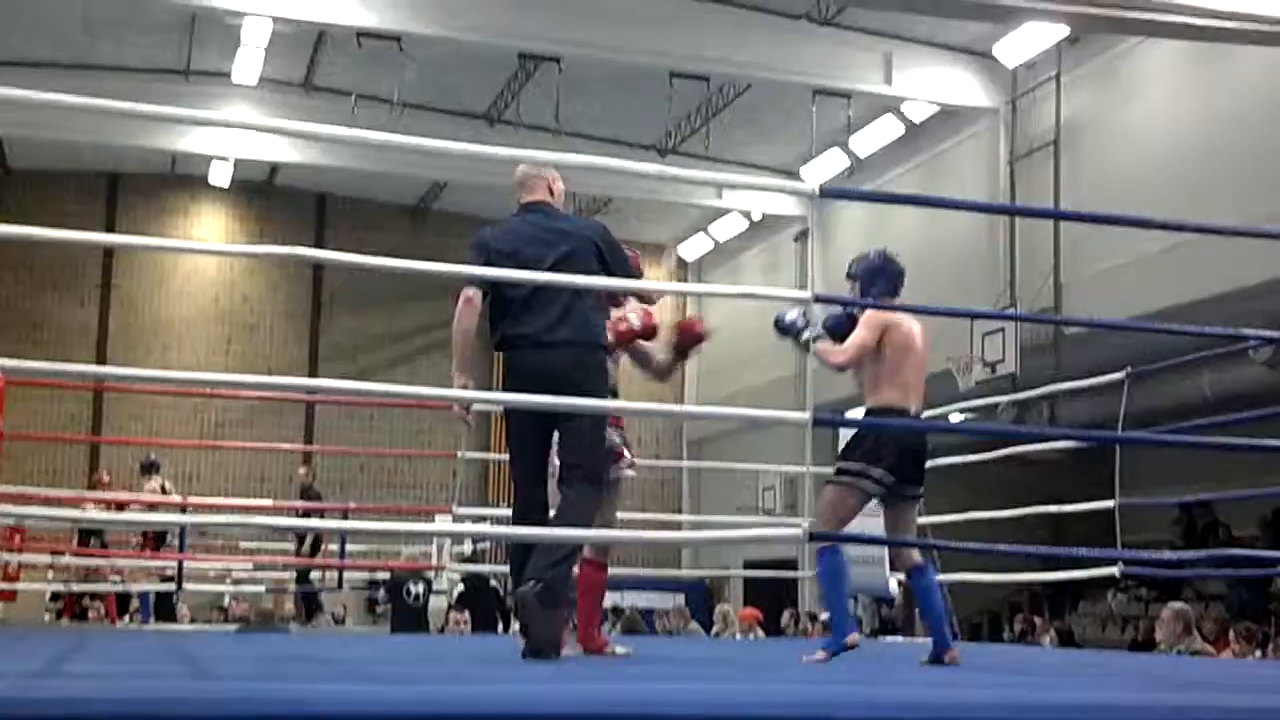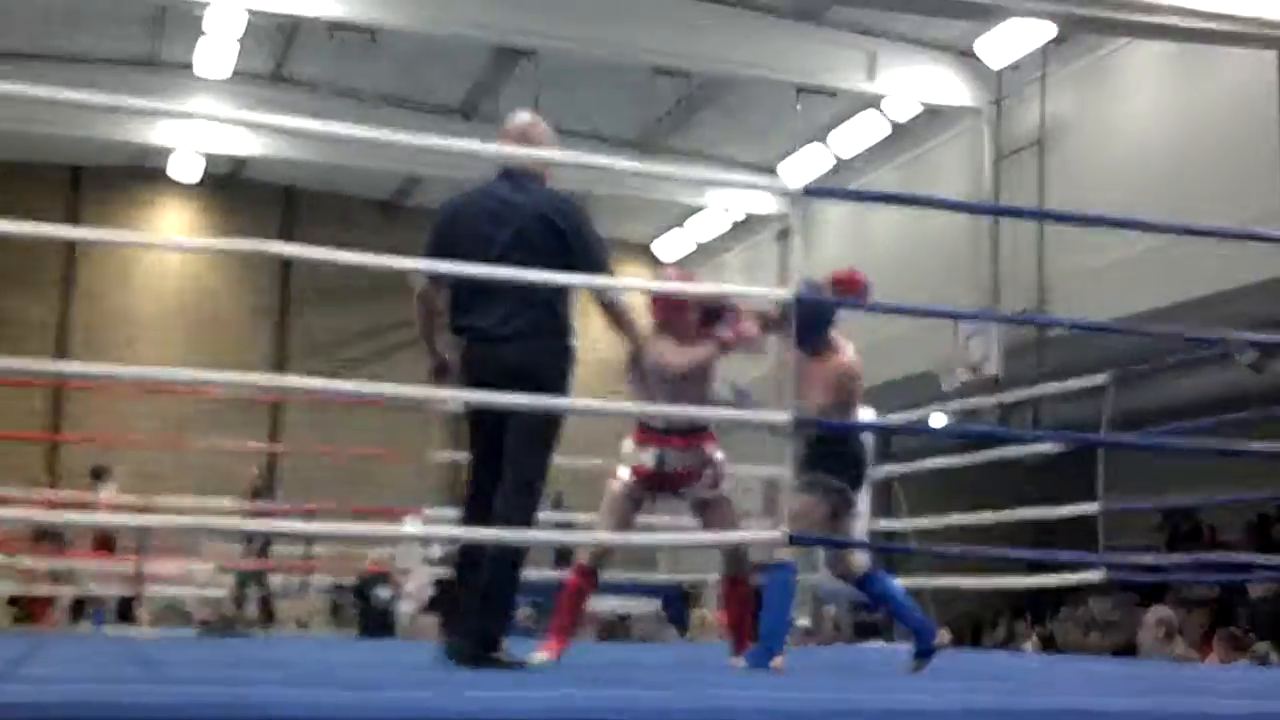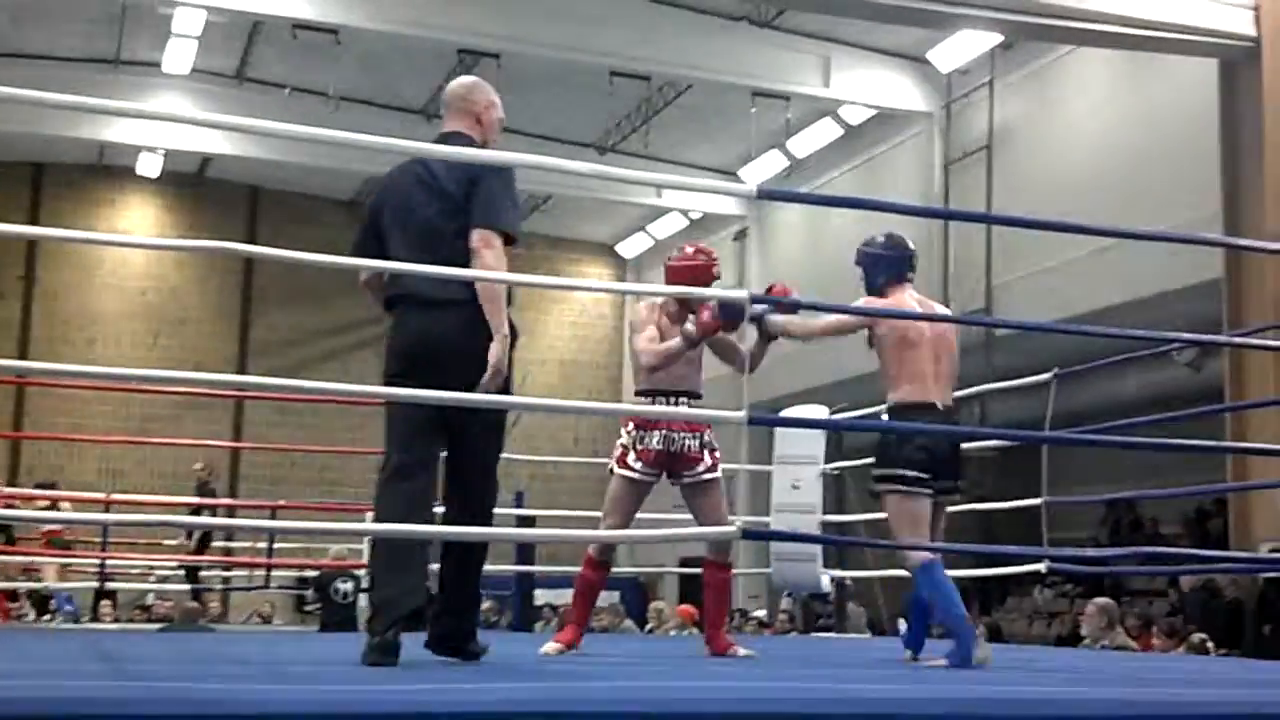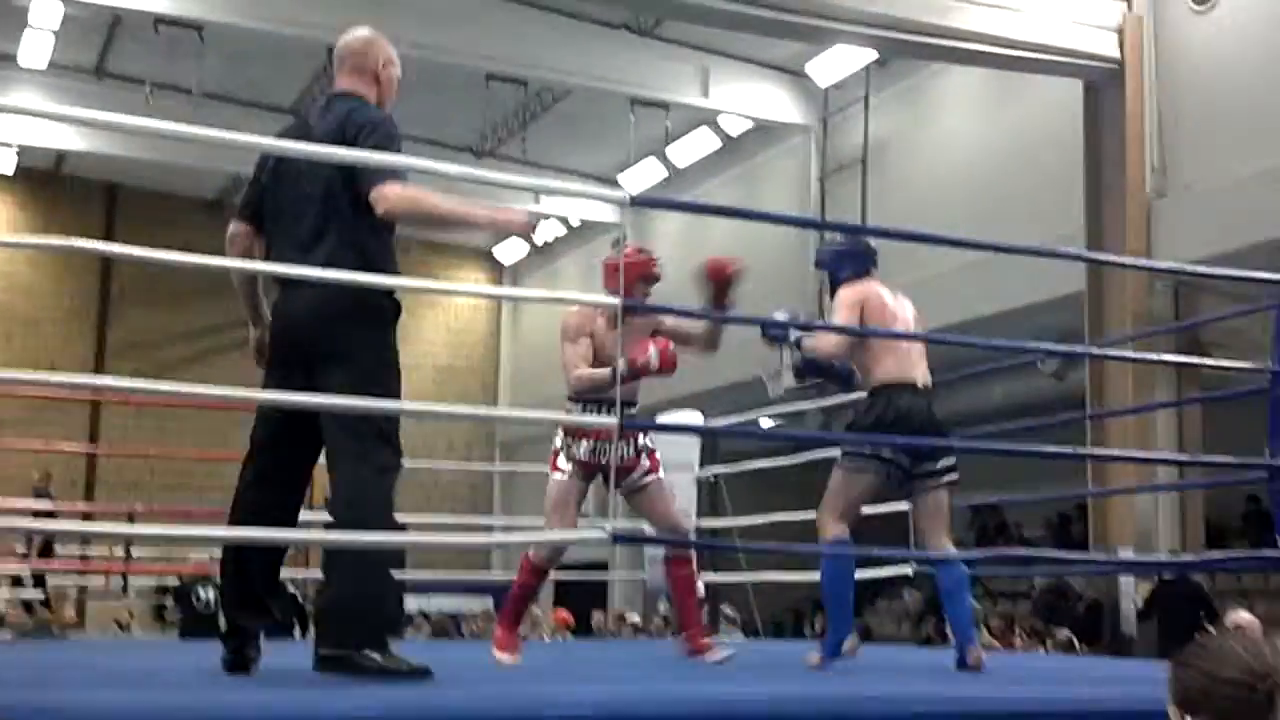
dt=0.5s
person 1, frame 1
left shoulder: (492, 239)
right shoulder: (589, 232)
left elbow: (470, 301)
left wrist: (461, 374)
left hip: (524, 368)
right hip: (582, 366)
left knee: (528, 492)
right knee: (583, 482)
left ankle: (535, 631)
right ankle: (543, 582)
person 1, frame 2
left shoulder: (461, 207)
right shoulder: (561, 208)
left elbow: (427, 288)
right elbow: (602, 290)
left wrist: (435, 350)
right wrist: (640, 346)
left hip: (481, 357)
right hip: (540, 357)
left knee: (483, 487)
right knee: (518, 491)
left ankle: (466, 613)
right ankle: (481, 634)
person 1, frame 3
left shoulder: (395, 181)
right shoulder: (488, 168)
left elbow: (369, 274)
right elbow: (485, 248)
right wrist: (500, 333)
left hip: (411, 334)
right hip: (468, 332)
left knee: (404, 473)
right knee: (472, 482)
left ankle: (388, 620)
right ankle: (453, 627)
person 1, frame 4
left shoulder: (289, 136)
right shoulder: (368, 121)
left elbow: (240, 235)
right elbow: (388, 199)
left wrist: (257, 318)
right wrist: (488, 214)
left hip: (294, 312)
right hip: (354, 309)
left knee: (272, 469)
right knee: (362, 467)
left ankle: (241, 633)
right ankle: (350, 638)
person 2, frame 1
left shoulder: (878, 316)
right shoulder: (912, 326)
left elbow: (841, 360)
left wrist: (807, 334)
right wrist: (843, 331)
left hip: (883, 433)
right hip: (912, 435)
left knee: (825, 527)
right knee: (905, 547)
left ankle: (842, 632)
right ankle: (944, 644)
person 2, frame 2
left shoulder: (841, 365)
right shoulder: (810, 335)
left elbow: (808, 422)
left hip: (834, 455)
right hip: (825, 452)
right knee: (847, 562)
left ankle: (769, 650)
right ankle: (926, 634)
person 2, frame 3
left shoulder: (878, 308)
right shoulder: (943, 313)
left elbow: (807, 329)
left wrist: (760, 315)
left hip: (910, 430)
right hip: (945, 429)
left knee: (913, 550)
right knee: (926, 546)
left ankle: (967, 643)
right ankle: (915, 640)
person 2, frame 4
left shoulder: (853, 296)
right shoulder: (905, 304)
left elbow: (829, 348)
left wrist: (790, 334)
right wrist: (846, 372)
left hip: (889, 411)
right hip: (927, 415)
left knee: (833, 520)
right knee: (938, 543)
left ankle: (837, 640)
right ankle: (967, 644)
person 3, frame 1
left shoulder: (622, 317)
left elbow: (659, 370)
left wrist: (681, 345)
right wrist: (614, 338)
left hip: (610, 427)
left knee: (602, 536)
left ankle: (590, 634)
person 3, frame 2
left shoulder: (712, 324)
right shoulder: (648, 333)
right elbow: (679, 366)
right wrist: (725, 342)
left hip: (695, 447)
right hip: (648, 445)
left knee: (736, 551)
right knee: (601, 543)
left ankle: (744, 644)
right ankle: (557, 637)
person 3, frame 3
left shoulder: (703, 317)
right shoulder: (646, 313)
left elbow: (745, 365)
right elbow: (650, 361)
right wrist: (696, 332)
left hip: (693, 431)
right hip: (647, 429)
left knee: (721, 535)
right knee: (609, 534)
left ankle: (718, 637)
right ankle: (572, 629)
person 3, frame 4
left shoulder: (651, 321)
right shoulder: (581, 318)
left elbow: (709, 341)
right elbow: (576, 379)
left wrist: (718, 298)
right wrist: (629, 368)
left hip: (627, 440)
right hip: (580, 440)
left knee: (678, 531)
right knee: (553, 541)
left ankle: (695, 637)
right ankle: (507, 628)
